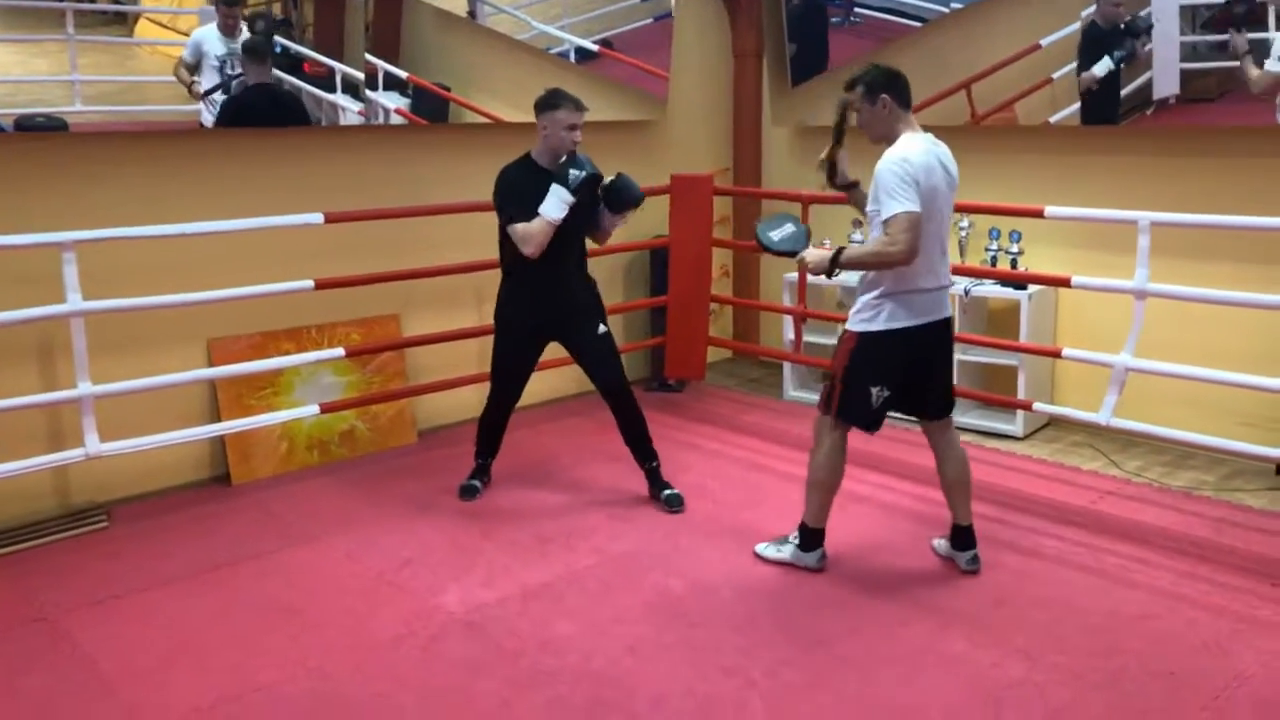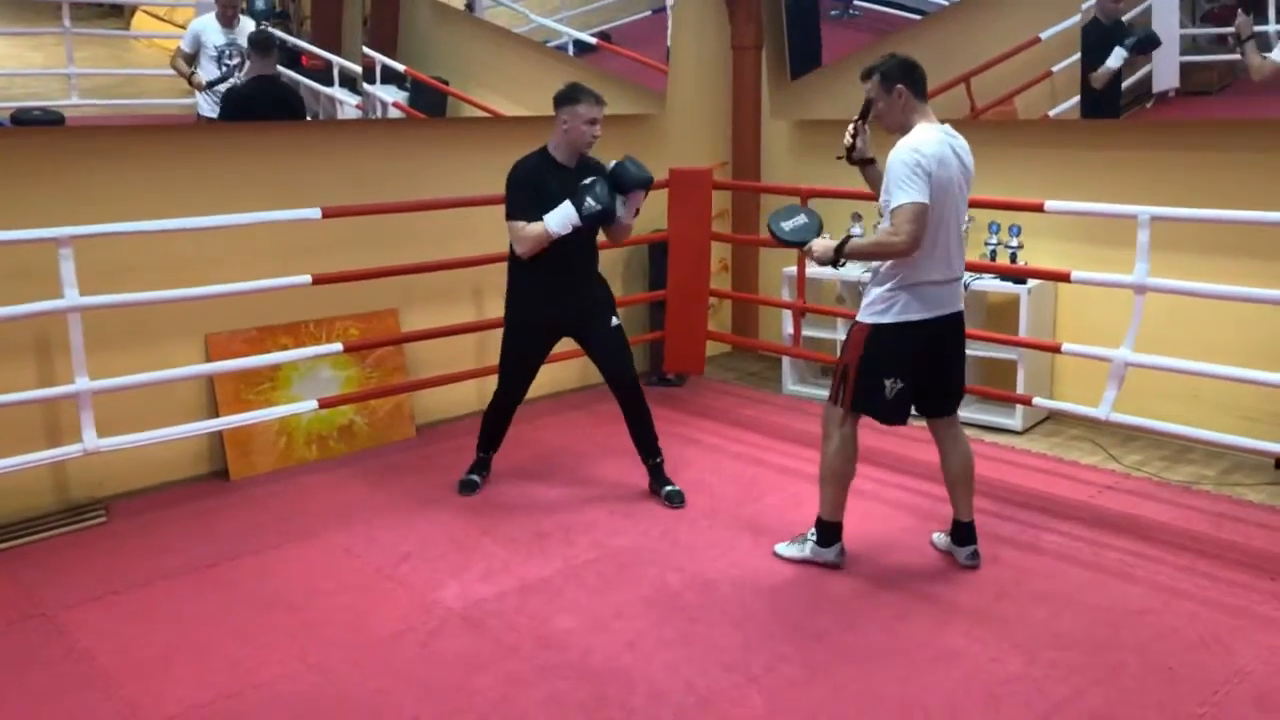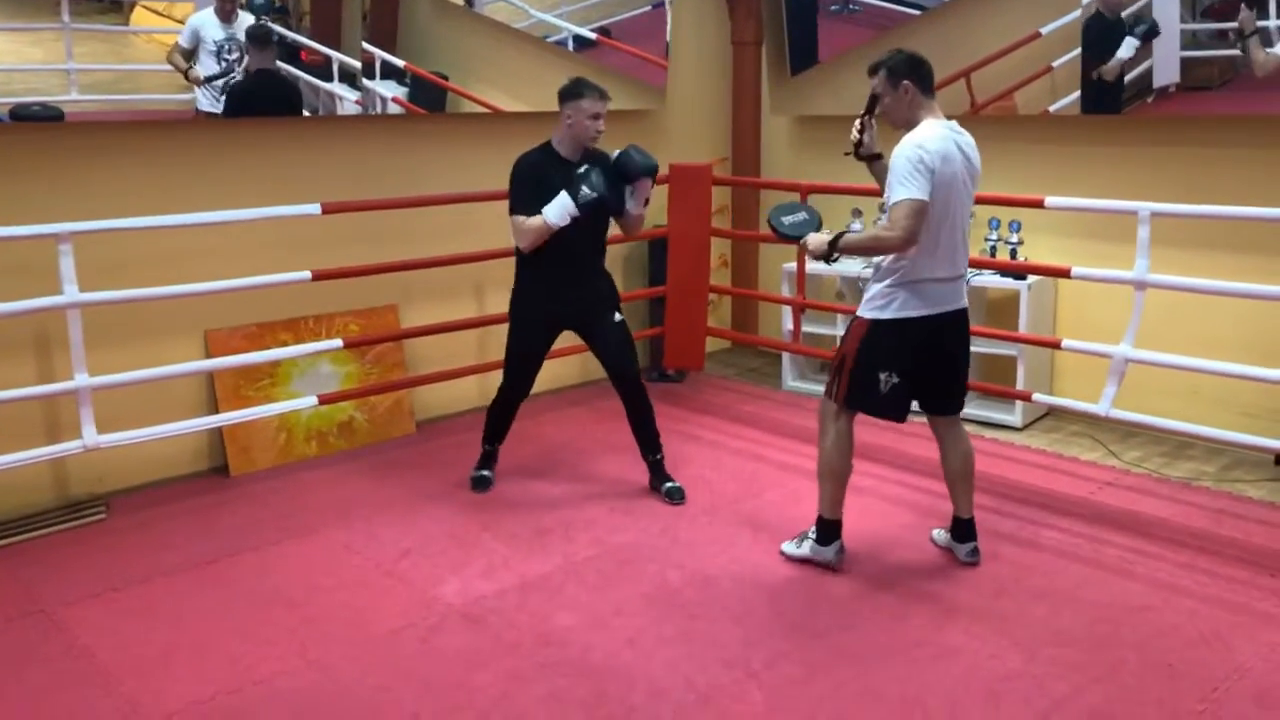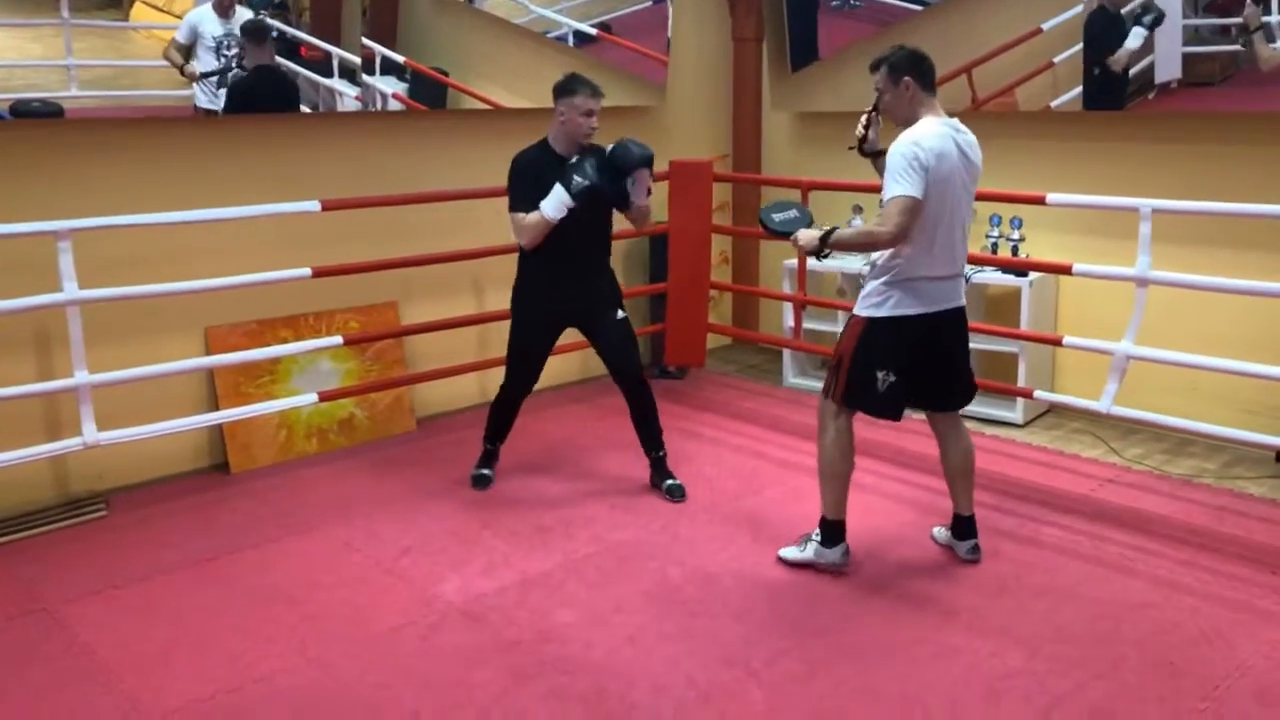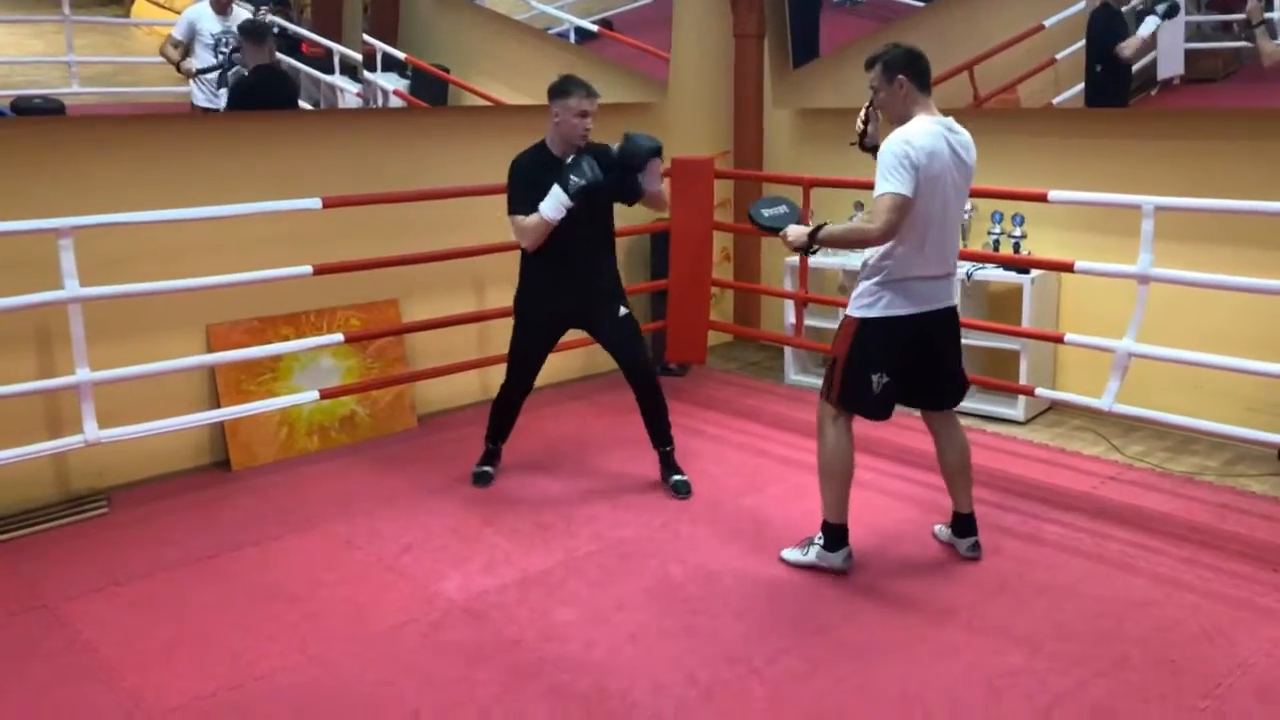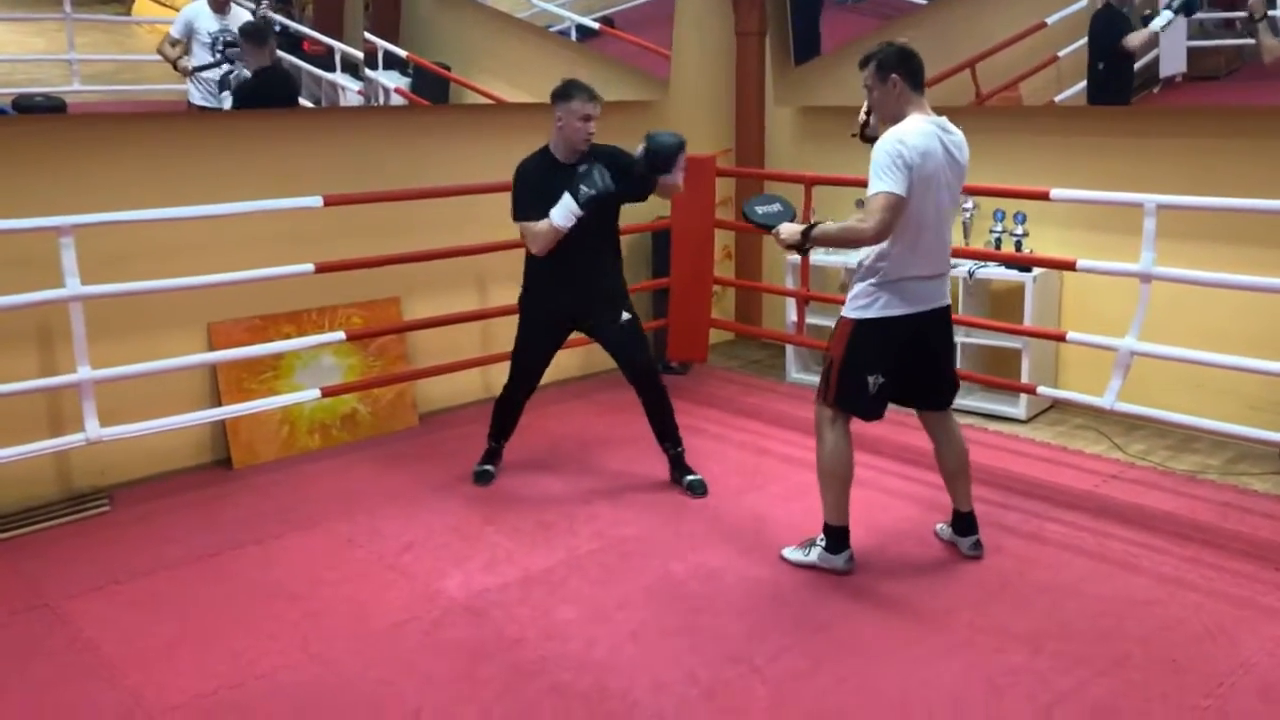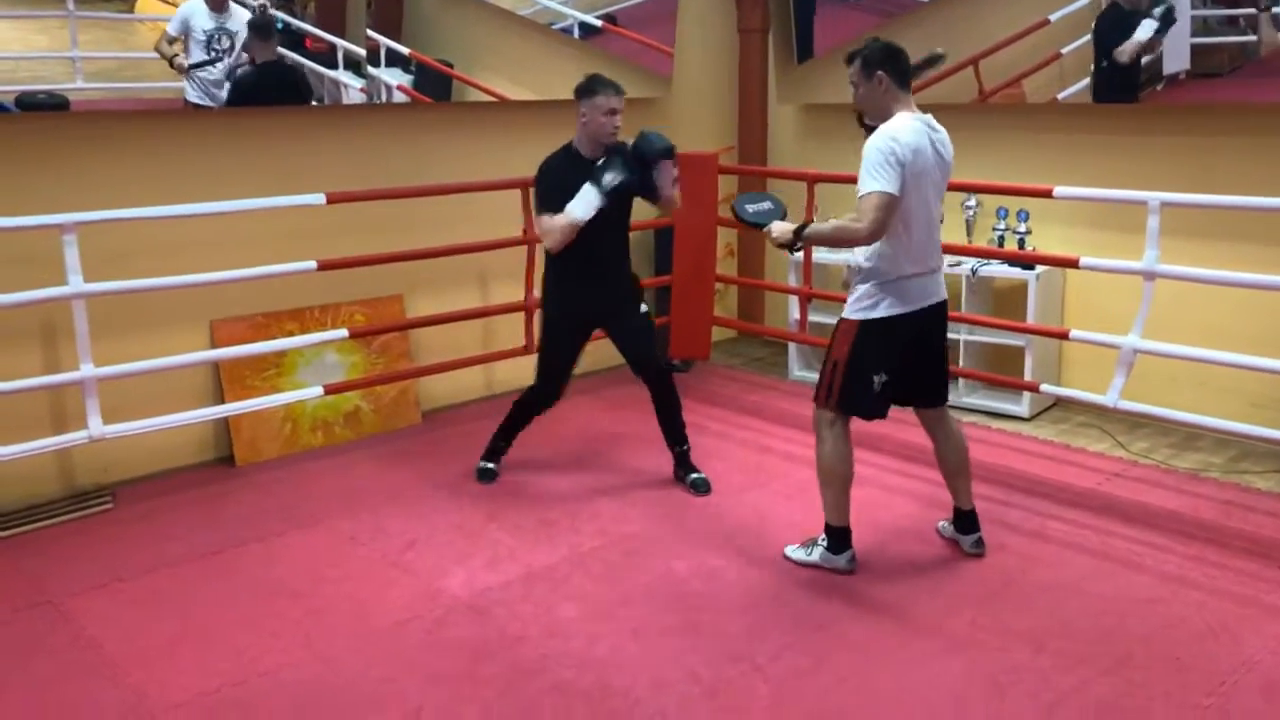
dt=0.1s
person 1, frame 1
left shoulder: (897, 161)
right shoulder: (940, 154)
left elbow: (900, 249)
left wrist: (831, 258)
right wrist: (850, 184)
left hip: (887, 321)
right hip: (934, 317)
left knee: (831, 424)
right knee: (939, 426)
left ankle: (808, 541)
right ankle: (963, 542)
person 1, frame 2
left shoulder: (911, 152)
right shoulder: (956, 146)
left elbow: (903, 239)
left wrist: (836, 249)
right wrist: (865, 161)
left hip: (894, 314)
right hip: (945, 310)
left knee: (840, 415)
right knee: (945, 421)
left ankle: (826, 537)
right ankle: (963, 537)
person 1, frame 3
left shoulder: (915, 148)
right shoulder: (964, 143)
left elbow: (900, 235)
left wrist: (831, 243)
right wrist: (872, 156)
left hip: (895, 310)
right hip: (948, 307)
left knee: (835, 410)
right knee: (947, 419)
left ankle: (826, 535)
right ankle: (964, 533)
person 1, frame 4
left shoulder: (912, 145)
right shoulder: (967, 142)
left elbow: (892, 231)
left wrist: (823, 239)
right wrist: (875, 154)
left hip: (892, 307)
right hip: (946, 304)
left knee: (834, 410)
right knee: (946, 416)
left ankle: (830, 539)
right ankle: (964, 532)
person 1, frame 5
left shoulder: (904, 143)
right shoulder: (961, 140)
left elbow: (880, 227)
left wrist: (812, 235)
right wrist: (875, 149)
left hip: (885, 308)
right hip: (939, 304)
left knee: (833, 413)
right knee: (941, 414)
left ankle: (833, 542)
right ankle: (964, 529)
person 1, frame 6
left shoulder: (896, 143)
right shoulder: (953, 140)
left elbow: (873, 227)
left wrist: (805, 233)
left hip: (881, 307)
right hip: (932, 304)
left knee: (831, 414)
right knee: (937, 414)
left ankle: (835, 543)
right ankle: (965, 526)
person 1, frame 7
left shoulder: (888, 140)
right shoulder: (935, 135)
left elbow: (867, 227)
left wrist: (796, 232)
left hip: (881, 308)
right hip: (928, 300)
left knee: (830, 416)
right knee: (934, 411)
left ankle: (836, 543)
right ankle: (966, 524)
person 2, frame 1
left shoulder: (581, 172)
right shoulder: (513, 179)
left elbow: (598, 236)
right elbow: (530, 245)
left wrist: (615, 211)
right wrist: (562, 192)
left hip: (579, 304)
right hip: (523, 310)
left knee: (617, 389)
right knee: (503, 395)
left ankle: (654, 475)
right ankle: (482, 467)
person 2, frame 2
left shoulder: (596, 172)
right shoulder: (527, 172)
left elbow: (617, 236)
right elbow: (523, 245)
left wrist: (631, 201)
right wrist: (571, 210)
left hip: (590, 299)
right hip: (533, 305)
left knee: (626, 382)
right knee: (510, 390)
left ankle: (656, 470)
right ankle: (482, 461)
person 2, frame 3
left shoulder: (603, 165)
right shoulder: (530, 167)
left elbow: (631, 229)
right elbow: (525, 238)
left wrist: (639, 191)
right wrist: (570, 201)
left hip: (594, 293)
right hip: (538, 299)
left knee: (629, 378)
right knee: (515, 384)
left ankle: (657, 467)
right ankle: (488, 455)
person 2, frame 4
left shoulder: (604, 161)
right shoulder: (528, 163)
left elbow: (641, 219)
right elbow: (525, 236)
left wrist: (639, 182)
right wrist: (564, 193)
left hip: (597, 291)
right hip: (540, 295)
left knee: (631, 375)
right knee: (517, 382)
left ankle: (659, 466)
right ankle: (489, 453)
person 2, frame 5
left shoulder: (604, 159)
right shoulder: (526, 166)
left elbow: (659, 205)
right elbow: (527, 238)
left wrist: (650, 174)
right wrist: (563, 193)
left hip: (600, 290)
right hip: (543, 296)
left knee: (642, 370)
right knee: (518, 382)
left ankle: (668, 461)
right ankle: (491, 452)
person 2, frame 6
left shoulder: (610, 161)
right shoulder: (532, 172)
left elbow: (672, 191)
right elbow: (538, 244)
left wrist: (672, 168)
right wrist: (573, 201)
left hip: (604, 293)
right hip: (546, 298)
left knee: (645, 374)
right knee: (521, 383)
left ankle: (678, 461)
right ankle: (492, 451)
person 2, frame 7
left shoulder: (625, 158)
right shoulder: (555, 168)
left elbow: (669, 206)
right elbow: (552, 239)
left wrist: (664, 174)
right wrist: (592, 193)
left hip: (619, 290)
right hip: (567, 296)
left knee: (656, 371)
right knee: (549, 388)
left ankle: (683, 460)
right ankle: (496, 448)
